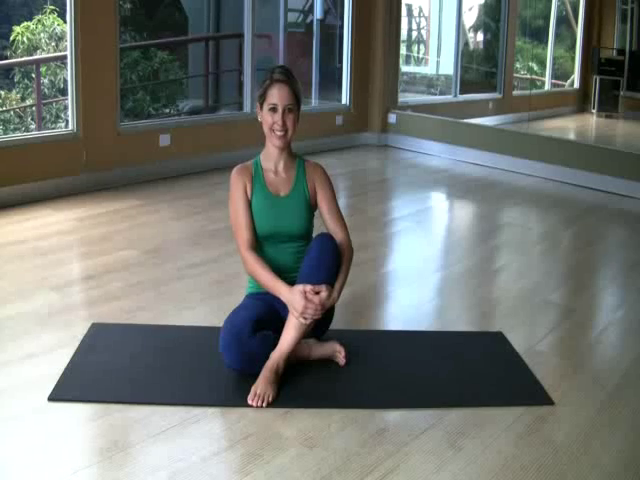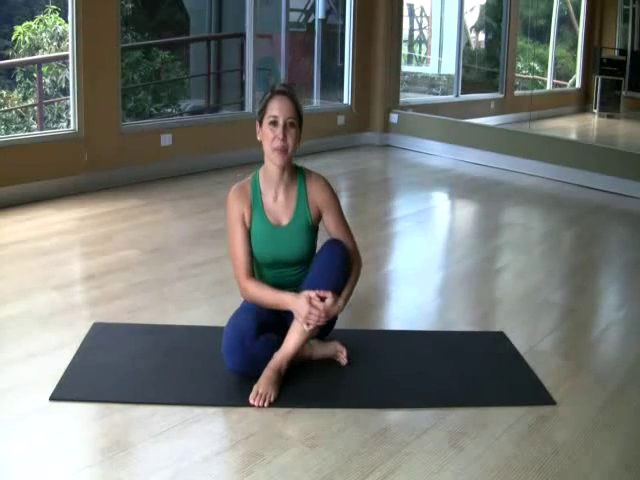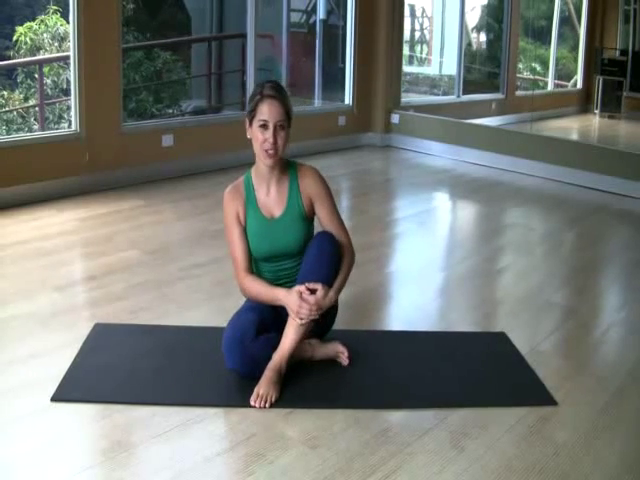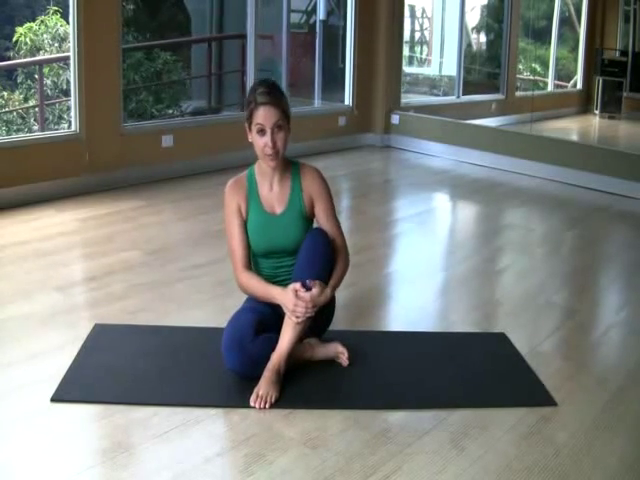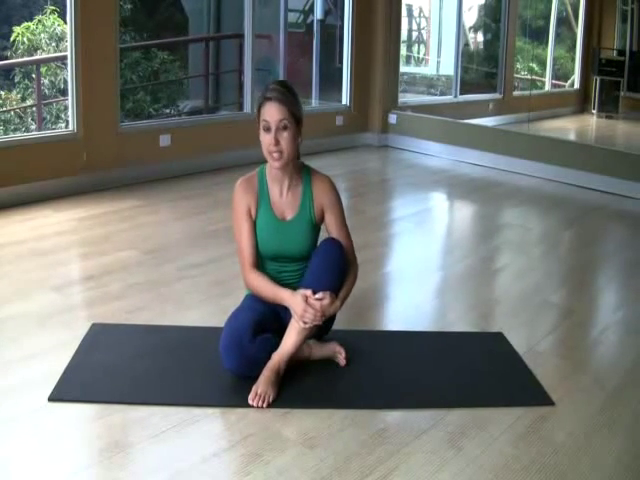
dt=1s
person 1, frame 1
left shoulder: (313, 174)
right shoulder: (243, 176)
left elbow: (343, 243)
right elbow: (247, 253)
left wrist: (333, 291)
right wrist: (287, 293)
left hip: (310, 301)
right hip: (265, 296)
left knee: (324, 245)
right knee: (232, 347)
left ankle: (276, 361)
right ankle: (306, 348)
person 1, frame 2
left shoulder: (316, 188)
right shoulder: (240, 195)
left elbow: (352, 257)
right elbow: (246, 282)
left wrist: (339, 301)
right wrist: (291, 300)
left hip: (312, 308)
right hip: (267, 302)
left knee: (334, 251)
right knee: (235, 351)
left ankle: (278, 363)
right ankle: (310, 349)
person 1, frame 3
left shoulder: (308, 180)
right shoulder: (235, 195)
left elbow: (346, 248)
right elbow: (245, 278)
left wrist: (331, 293)
right wrist: (284, 297)
left hip: (310, 304)
right hip: (267, 301)
left knee: (325, 243)
right knee: (235, 351)
left ankle: (278, 363)
right ankle: (311, 349)
person 1, frame 4
left shoulder: (310, 179)
right shoulder: (236, 190)
left elbow: (341, 251)
right elbow: (242, 273)
left wrist: (326, 291)
right wrist: (280, 295)
left hip: (309, 303)
right hip: (267, 300)
left knee: (317, 240)
right knee: (235, 352)
left ankle: (277, 362)
right ankle: (310, 349)
person 1, frame 5
left shoulder: (321, 187)
right shoulder: (246, 188)
left elbow: (349, 261)
right elbow: (249, 273)
left wrist: (336, 300)
right wrist: (288, 298)
left hip: (311, 305)
right hip: (267, 299)
left knee: (332, 252)
right knee: (233, 352)
left ankle: (277, 363)
right ankle: (308, 349)
